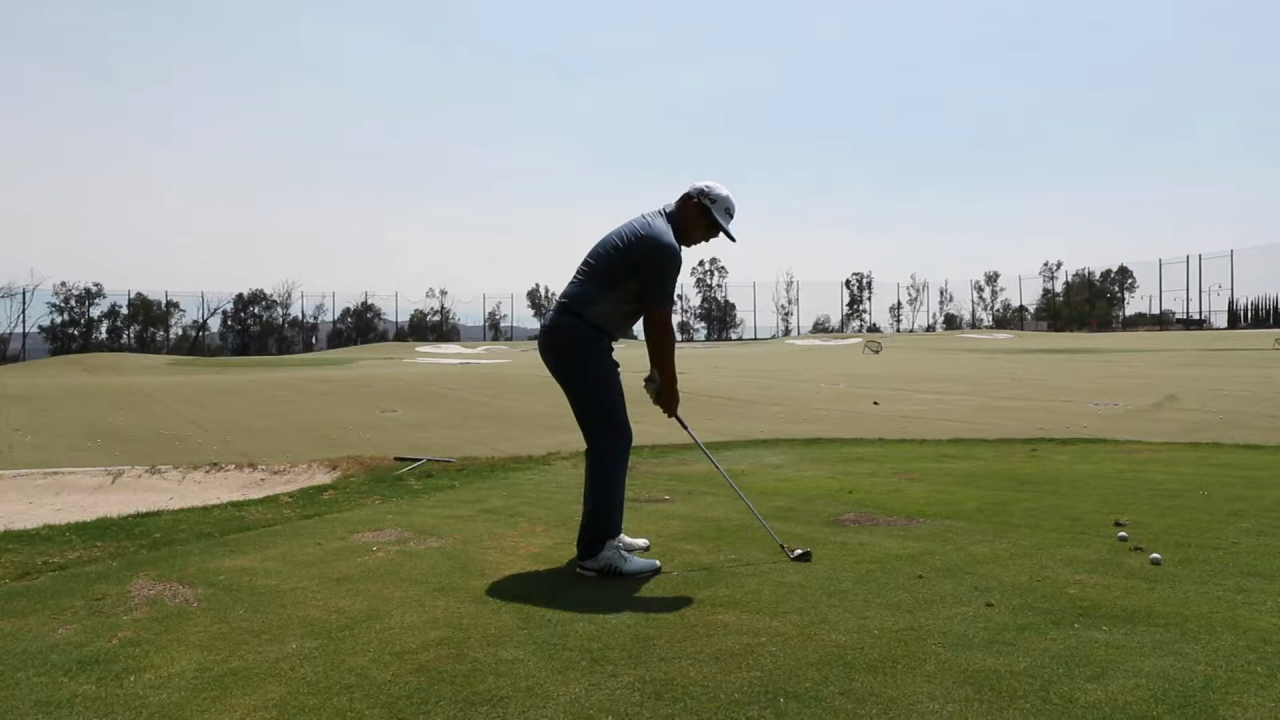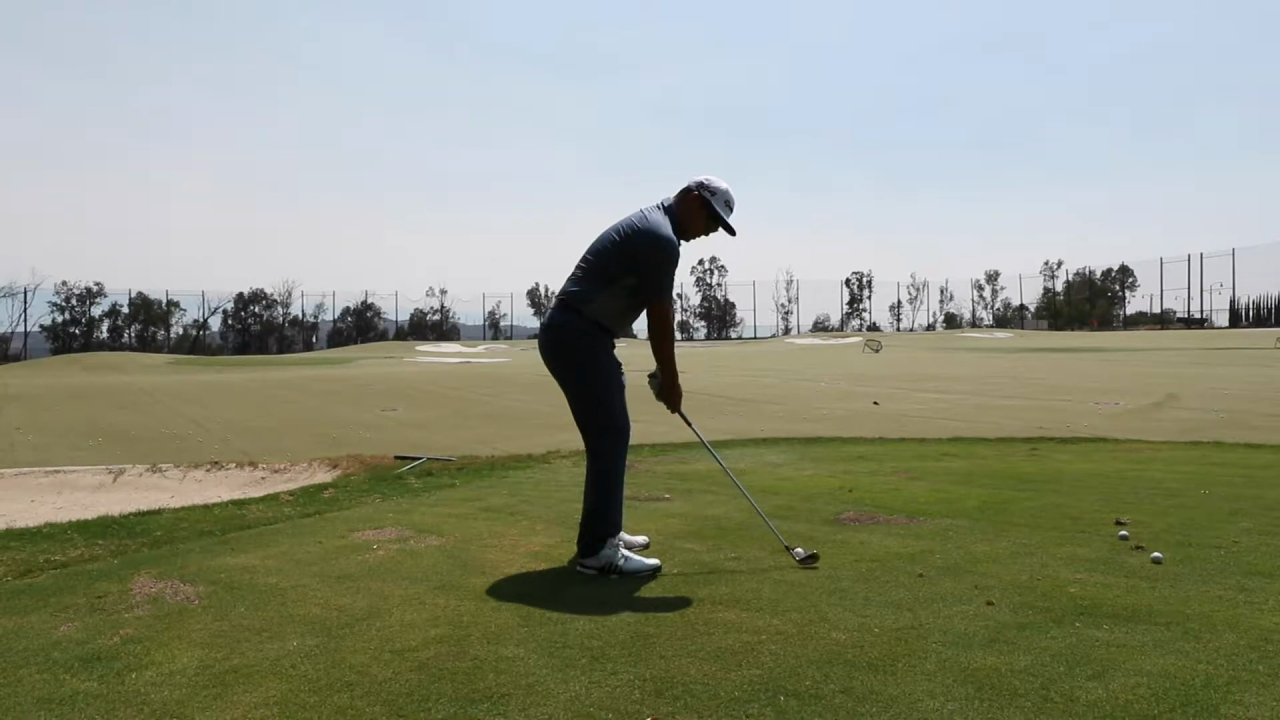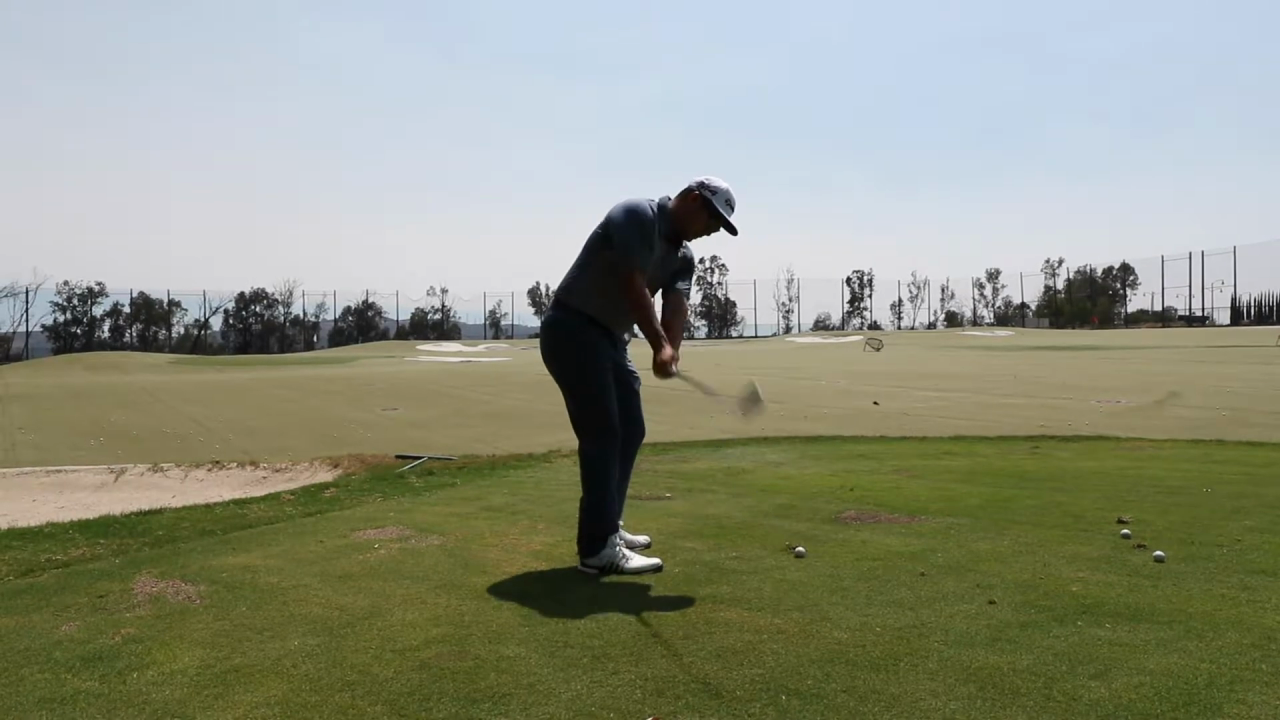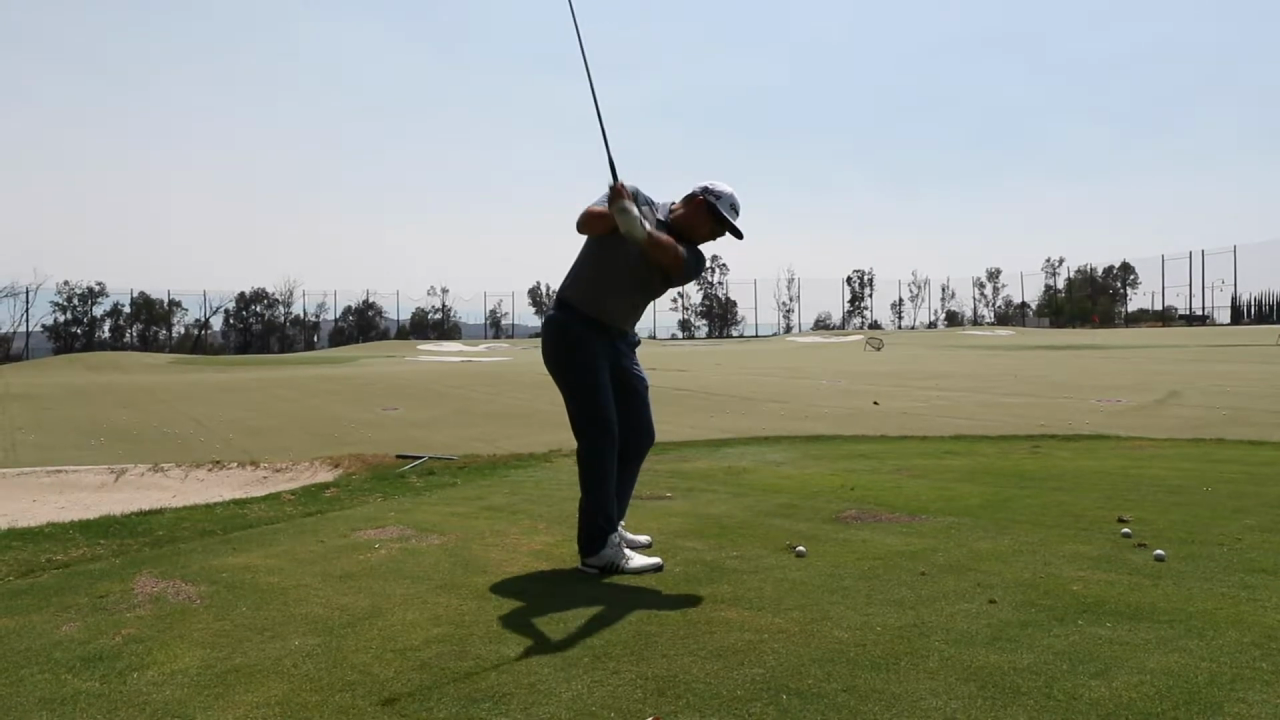
dt=0.7s
person 1, frame 1
left shoulder: (652, 231)
right shoulder: (662, 245)
left elbow: (654, 320)
right elbow: (660, 325)
left wrist: (656, 374)
right wrist: (669, 384)
left hip: (571, 336)
right hip: (577, 339)
left knee: (609, 437)
right knee: (612, 439)
left ankle: (602, 532)
right ankle: (597, 551)
person 1, frame 2
left shoulder: (657, 231)
right shoulder: (658, 237)
left elbow: (663, 311)
right elbow: (659, 319)
left wrist: (664, 373)
right wrist: (671, 380)
left hip: (586, 336)
right hip: (575, 337)
left knee: (612, 434)
right knee: (609, 437)
left ankle: (604, 531)
right ankle: (597, 549)
person 1, frame 3
left shoulder: (683, 256)
right shoulder: (637, 215)
left elbow: (677, 308)
right elbow: (633, 287)
left wrist: (670, 350)
right wrist: (659, 346)
left hip: (609, 337)
right hip: (572, 331)
left knee: (629, 432)
right knee: (603, 434)
left ankle: (606, 528)
right ankle: (597, 548)
person 1, frame 4
left shoulder: (692, 260)
right shoulder: (635, 201)
left elbow: (667, 254)
right elbow: (586, 222)
left wrist: (638, 228)
right wrist: (616, 213)
left hip: (617, 339)
right hip: (572, 328)
left knee: (638, 436)
right knee: (600, 434)
left ankle: (608, 528)
right ankle: (598, 548)
